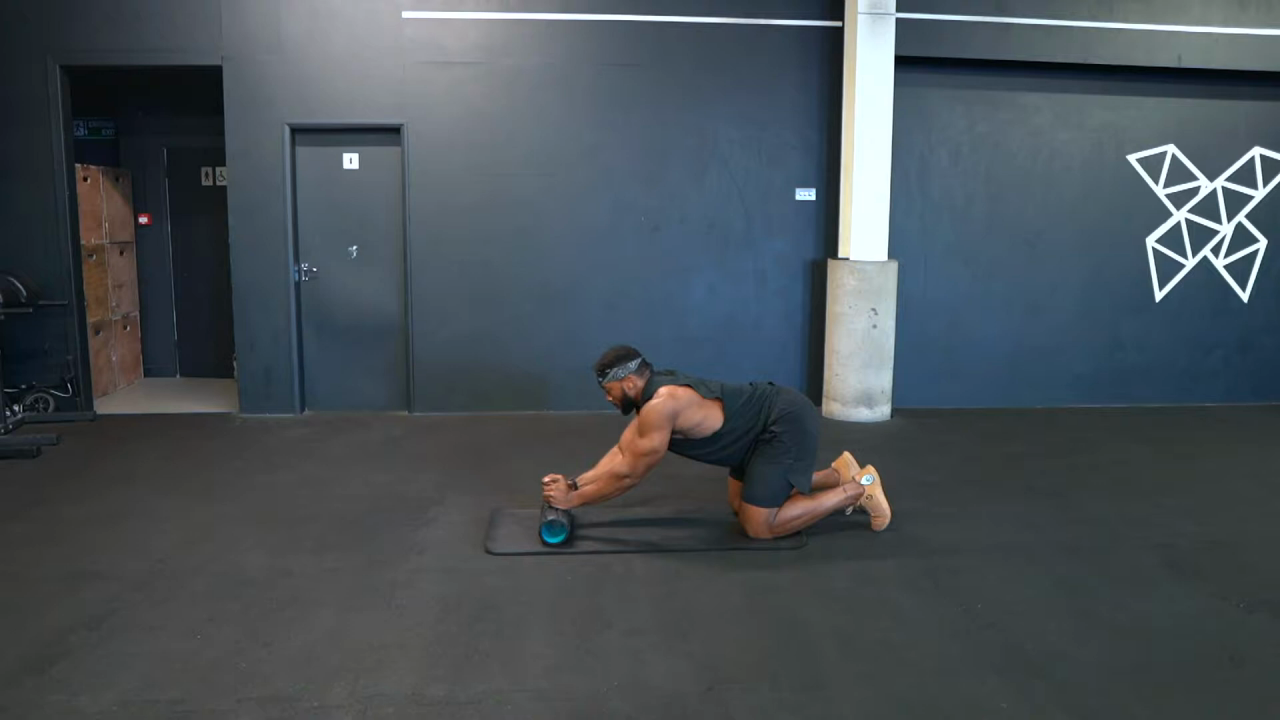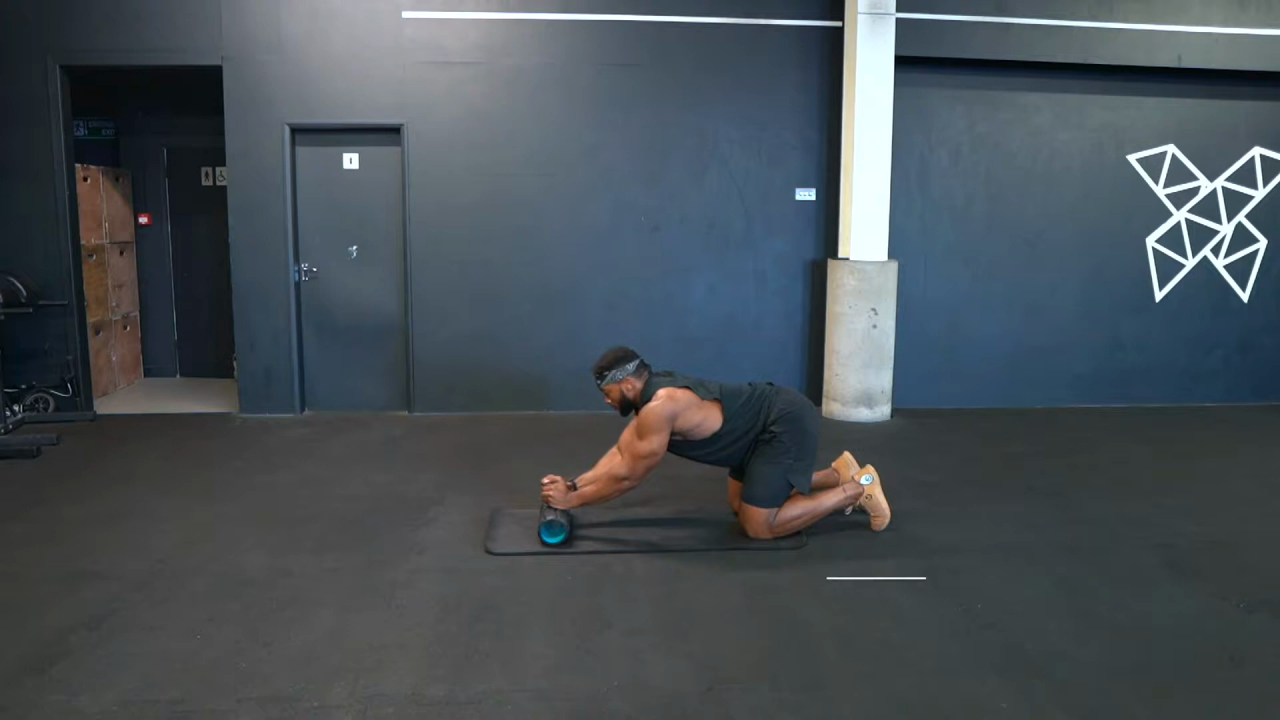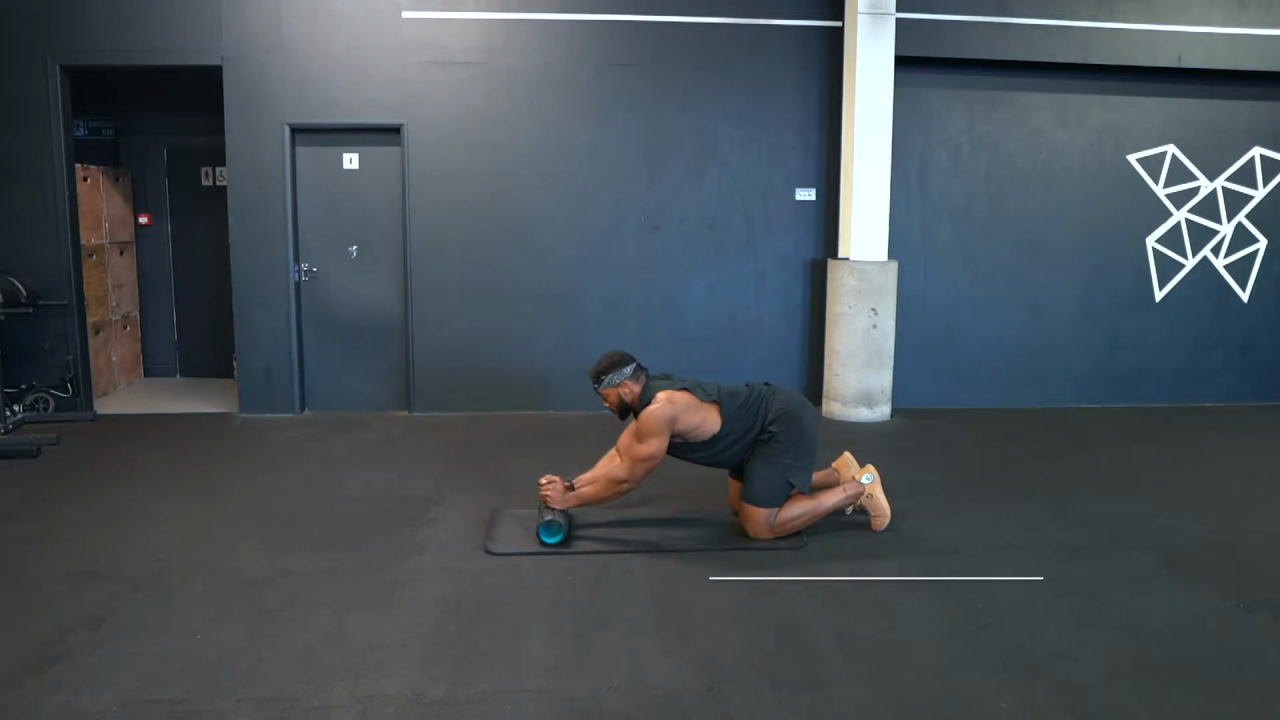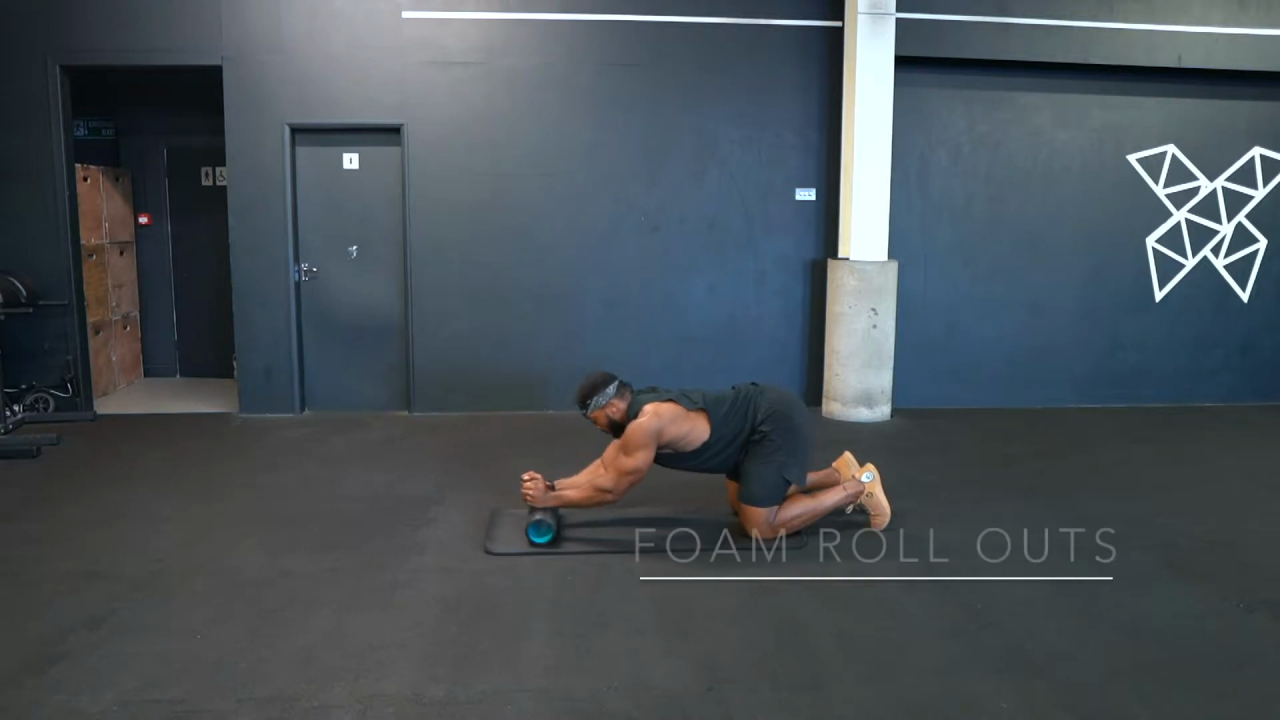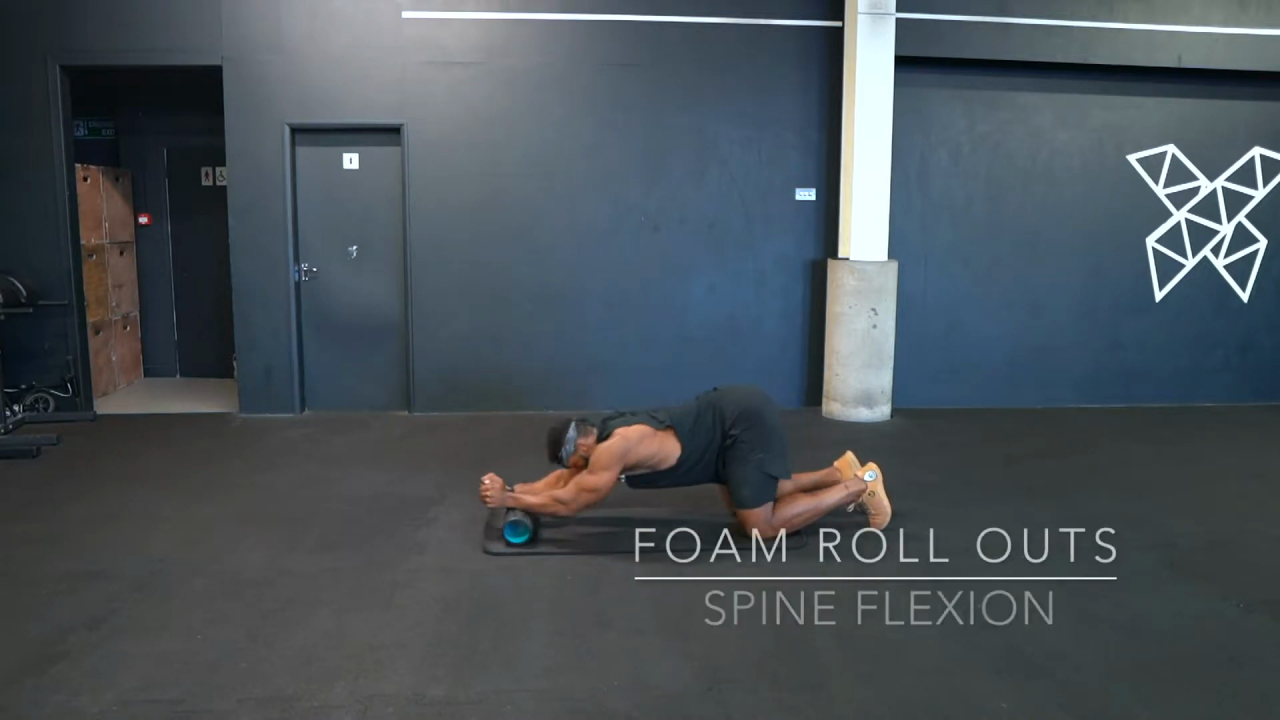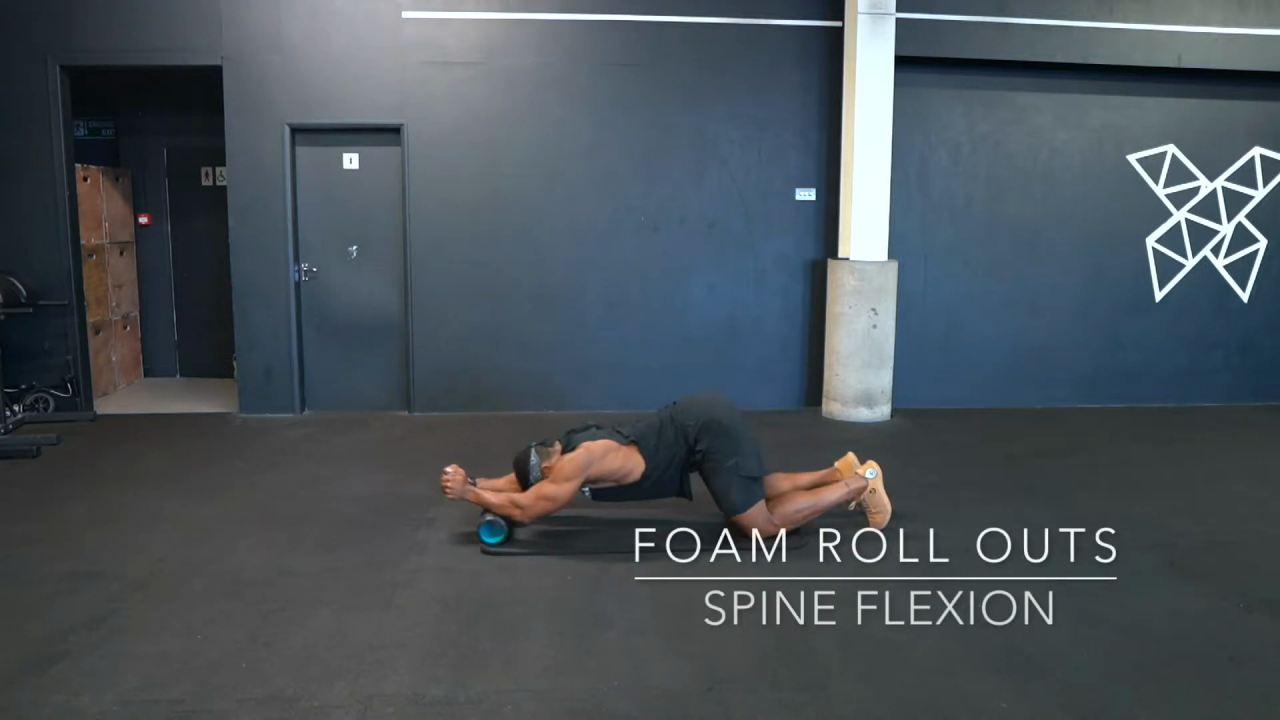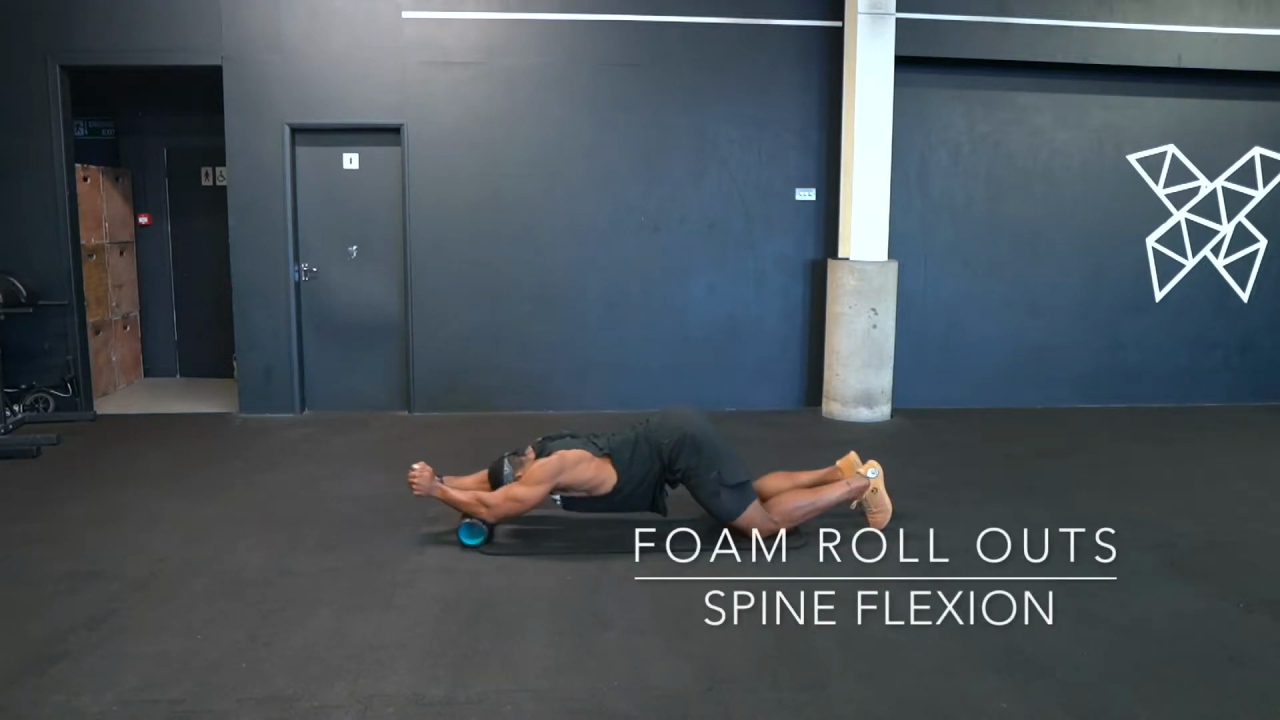
dt=0.4s
person 1, frame 1
left shoulder: (661, 407)
right shoulder: (657, 393)
left elbow: (628, 474)
right elbow: (621, 452)
left wrist: (573, 499)
right wrist: (574, 482)
left hip: (787, 425)
right hip: (774, 416)
left knee: (760, 526)
right knee: (740, 504)
left ankle: (858, 490)
right ankle: (838, 473)
person 1, frame 2
left shoulder: (660, 409)
right shoulder: (656, 393)
left elbow: (628, 476)
right elbow: (620, 454)
left wrist: (571, 501)
right wrist: (573, 484)
left hip: (787, 424)
right hip: (775, 414)
left knee: (759, 526)
right knee: (740, 504)
left ankle: (858, 491)
right ankle: (839, 474)
person 1, frame 3
left shoulder: (659, 411)
right shoulder: (654, 397)
left elbow: (627, 478)
right elbow: (619, 455)
left wrist: (570, 500)
right wrist: (572, 483)
left hip: (786, 424)
right hip: (772, 414)
left knee: (760, 525)
right knee: (741, 504)
left ankle: (858, 489)
right ankle: (838, 474)
person 1, frame 4
left shoulder: (646, 425)
right shoulder: (641, 410)
left elbow: (611, 489)
right elbow: (605, 465)
left wrist: (549, 500)
right wrist: (554, 485)
left hip: (776, 422)
right hip: (766, 410)
left knee: (760, 525)
right knee: (740, 503)
left ankle: (858, 488)
right ankle: (838, 473)
person 1, frame 5
left shoulder: (615, 449)
right shoulder: (604, 436)
left elbow: (567, 502)
right elbow: (561, 479)
left wrist: (507, 499)
right wrist: (512, 489)
left hip: (745, 420)
right hip: (738, 411)
left knee: (761, 524)
right knee: (752, 498)
left ankle: (859, 485)
right ankle: (839, 471)
person 1, frame 6
left shoulder: (579, 462)
right shoulder: (568, 448)
left elbow: (525, 509)
right elbow: (521, 480)
left wrist: (469, 492)
right wrist: (475, 482)
left hip: (707, 429)
right hip: (703, 420)
left knee: (763, 523)
right knee: (752, 496)
left ankle: (860, 484)
right ankle: (840, 471)
person 1, frame 7
left shoulder: (551, 469)
right shoulder: (540, 452)
left elbow: (491, 508)
right elbow: (490, 478)
left wrist: (436, 489)
right wrist: (444, 481)
left hip: (681, 444)
right hip: (678, 435)
left knee: (764, 522)
right knee: (751, 494)
left ankle: (860, 484)
right ankle: (843, 470)
